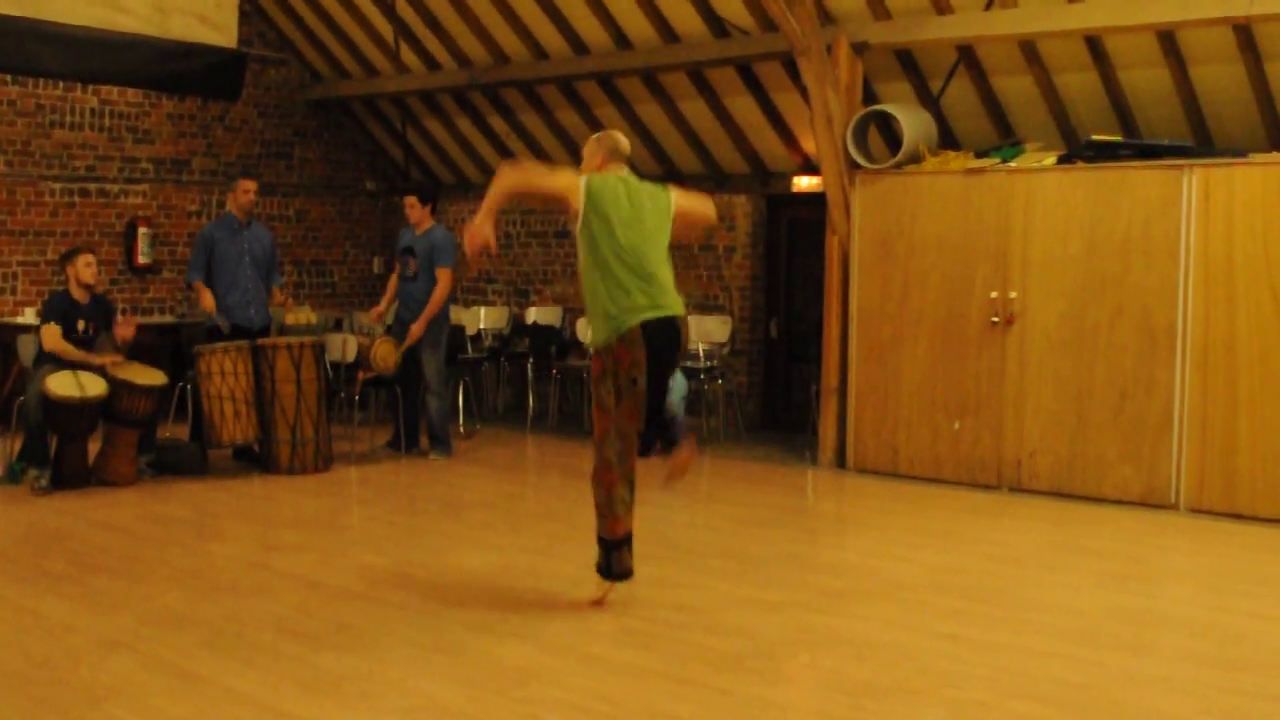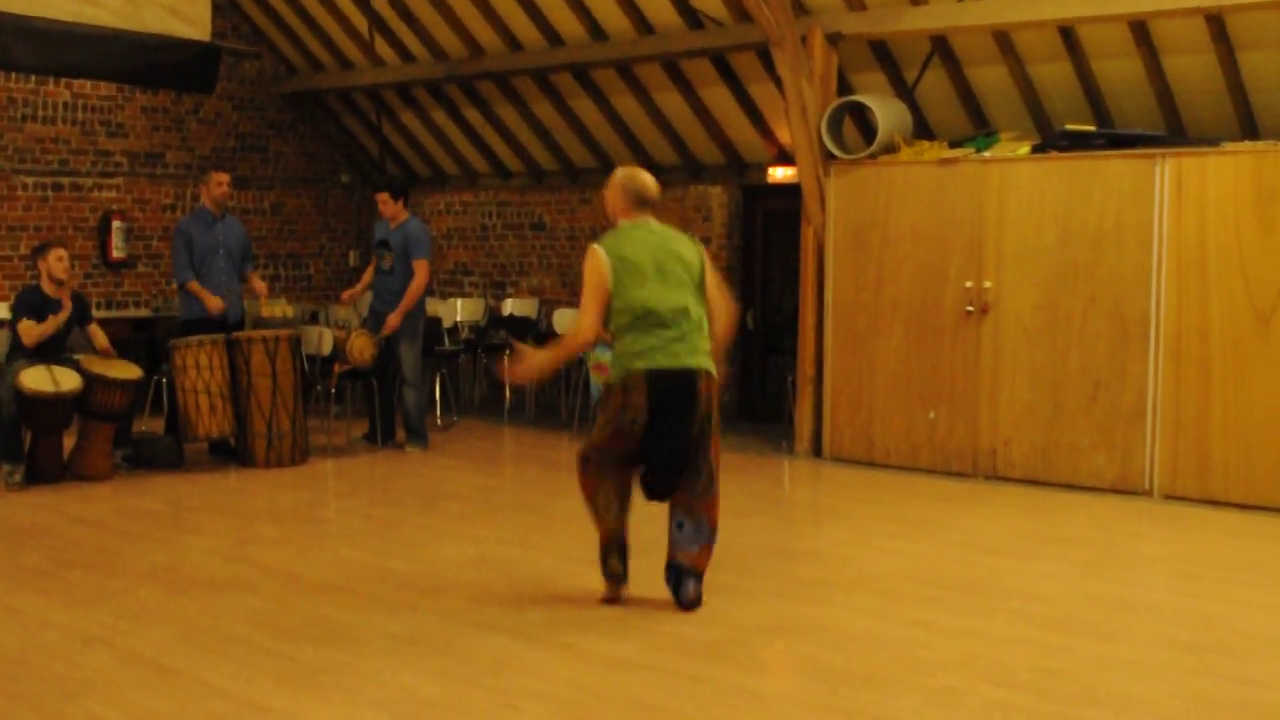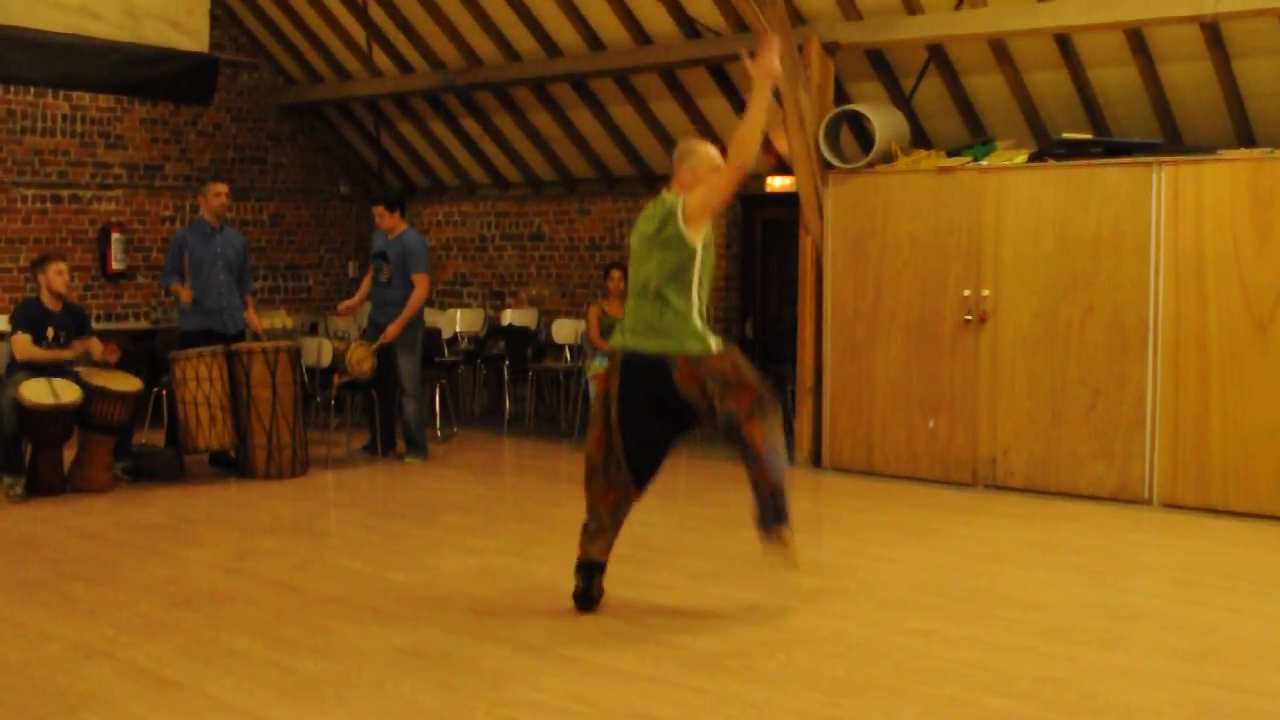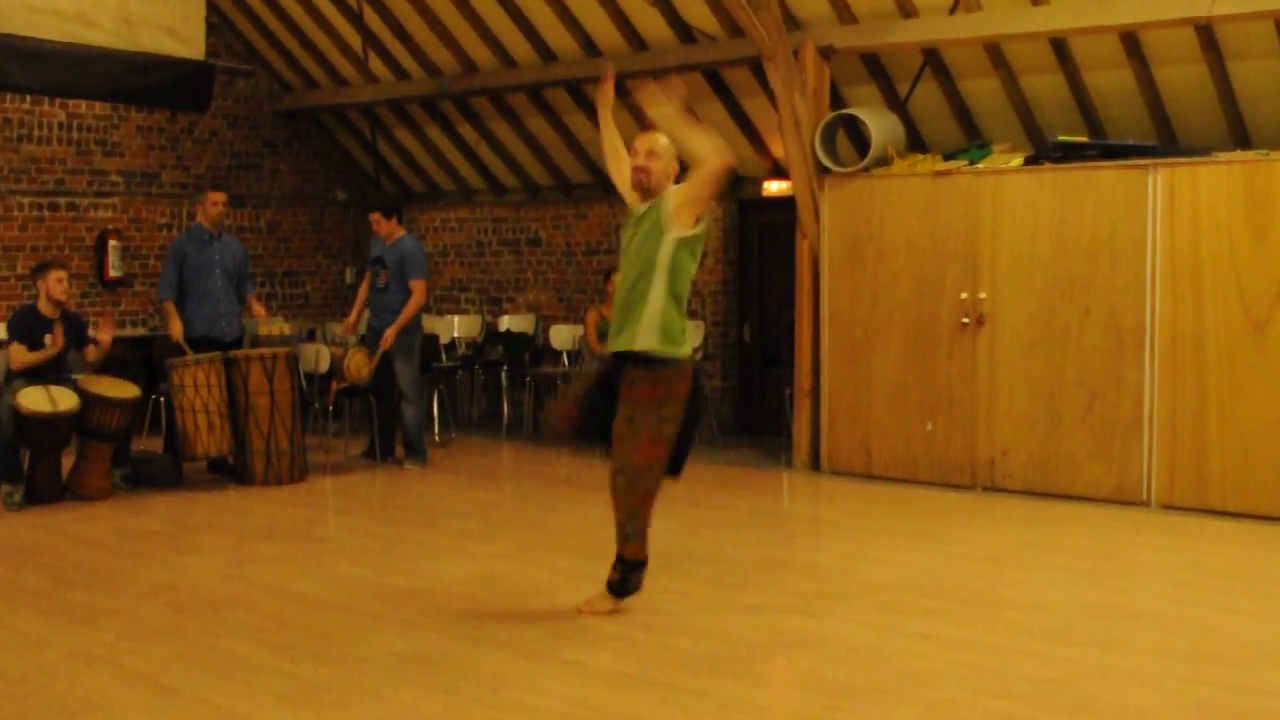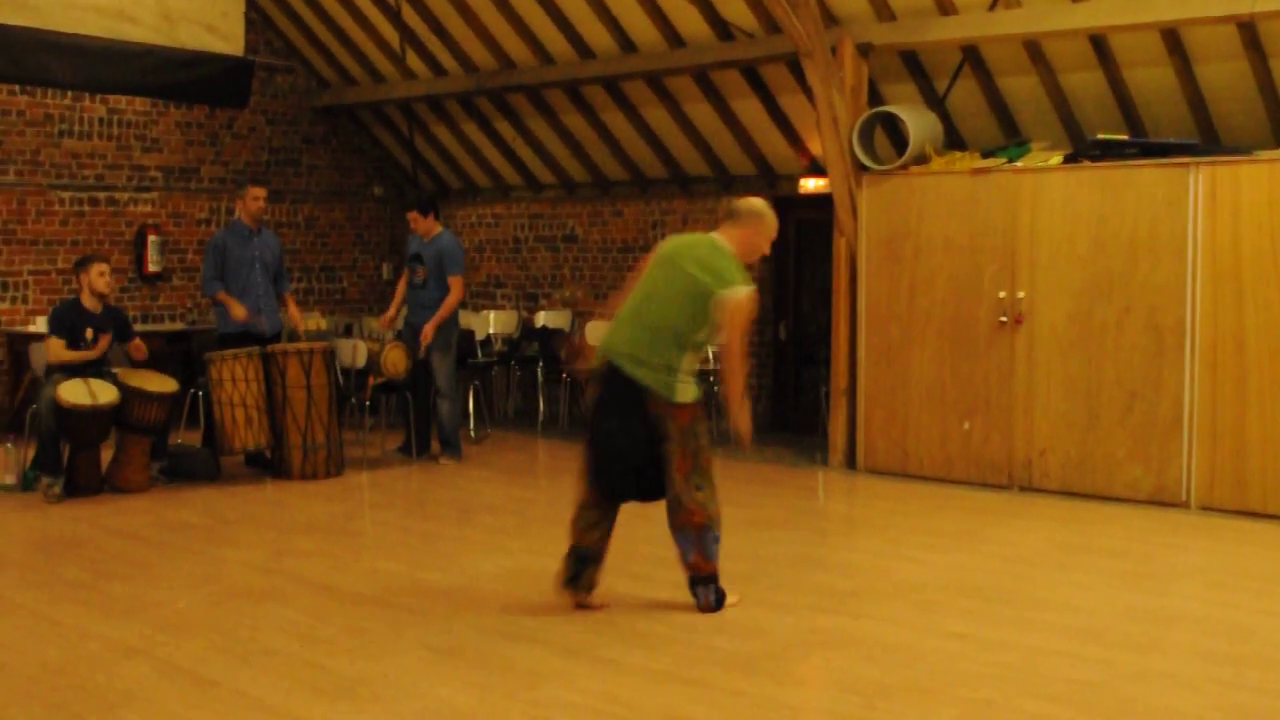
dt=0.5s
person 1, frame 1
left shoulder: (584, 187)
right shoulder: (659, 196)
left elbow: (515, 176)
right elbow: (707, 212)
left wrist: (483, 217)
left hip: (622, 330)
right hip: (669, 322)
left knee: (615, 448)
left ankle: (615, 563)
right ankle: (674, 440)
person 1, frame 2
left shoulder: (603, 252)
right shoulder: (689, 247)
left elbow: (588, 330)
right elbow: (724, 314)
left wrist: (542, 362)
left hip: (639, 377)
right hip: (695, 374)
left knee: (600, 466)
right knee: (695, 487)
left ankle: (616, 565)
right ankle: (687, 583)
person 1, frame 3
left shoulder: (650, 215)
right shoulder: (688, 209)
right elbow: (741, 161)
right wrist: (762, 84)
left hip: (630, 360)
right hip: (683, 356)
left knee: (613, 477)
right knee: (757, 409)
left ankle: (588, 582)
right ankle: (773, 521)
person 1, frame 4
left shoulder: (684, 205)
right shoulder: (637, 205)
left elbow: (720, 159)
right elbow: (612, 158)
left wrist: (671, 112)
right wrist: (605, 111)
left hip: (656, 359)
right hip: (631, 354)
left knee: (634, 468)
right knee: (569, 417)
left ankle: (624, 578)
person 1, frame 5
left shoulder: (677, 245)
right shoulder: (736, 289)
left elbow: (631, 293)
right elbow: (734, 367)
left wrist: (615, 331)
right wrist: (741, 413)
left hip: (613, 370)
right hip: (663, 388)
left knee: (605, 481)
right knee: (690, 487)
left ankle: (578, 573)
right ankle: (707, 587)
person 2, frame 1
left shoulder: (264, 235)
right shoulder: (211, 233)
left elbow: (272, 273)
right elbow: (194, 271)
left wrist: (278, 295)
right wrist: (203, 292)
left hip: (258, 322)
right hip: (223, 322)
left ankle: (244, 443)
right ankle: (197, 445)
person 2, frame 2
left shoulder: (237, 227)
right shoulder: (186, 226)
left elbow: (245, 262)
right elbow: (181, 270)
left wrist: (254, 280)
right wrist: (205, 297)
left hip: (233, 315)
right hip: (197, 316)
left ankle: (220, 437)
right ankle: (173, 438)
person 2, frame 3
left shoulder: (237, 238)
right shoulder: (184, 238)
right elbow: (169, 276)
left wrist: (250, 310)
right wrist: (180, 290)
left hip: (232, 326)
right hip: (198, 327)
left ankle: (220, 449)
right ankle: (173, 451)
person 2, frame 4
left shoulder: (235, 245)
right shoulder: (182, 245)
left elbow: (244, 282)
right elbow: (167, 286)
left wrist: (253, 304)
right wrist: (173, 318)
left hip: (230, 333)
right hip: (195, 334)
left ankle: (219, 456)
right ankle: (171, 457)
person 2, frame 5
left shoulder: (272, 240)
right shoulder: (222, 240)
right elbow: (210, 282)
left wrist: (289, 306)
right wrist: (232, 305)
left hip: (268, 327)
right hip: (233, 330)
left ankle: (256, 449)
right ankle: (210, 451)
person 3, frame 1
left shoulder: (441, 238)
right shoulder: (404, 235)
left elbow: (444, 285)
left wrist: (423, 322)
right wrist: (384, 305)
left hip: (430, 323)
right hip: (403, 319)
left knee: (433, 383)
right knee: (402, 381)
left ankle: (440, 443)
right ankle: (405, 439)
person 3, frame 2
left shoulder: (416, 230)
right shoulder: (380, 228)
left elbow: (421, 277)
left wrist: (399, 313)
right wrist: (357, 290)
left hip: (406, 315)
right hip: (378, 312)
left knee: (410, 376)
right knee: (378, 373)
left ankle: (416, 436)
right ankle: (381, 431)
person 3, frame 3
left shoulder: (413, 242)
right shoulder: (378, 238)
left elbow: (421, 289)
left wrist: (399, 324)
right wrist: (355, 301)
left hip: (404, 326)
right hip: (376, 322)
left knee: (408, 386)
right knee: (379, 384)
left ankle: (416, 447)
right ankle: (381, 442)
person 3, frame 4
left shoulder: (411, 248)
right shoulder: (376, 244)
left elbow: (419, 295)
left wrist: (395, 329)
right wrist: (355, 313)
left hip: (403, 332)
right hip: (375, 328)
left knee: (408, 392)
right knee: (377, 389)
left ankle: (415, 453)
right ankle: (381, 448)
person 3, frame 5
left shoulder: (448, 244)
right shoulder: (413, 240)
left elbow: (456, 291)
left wrist: (433, 324)
right wrist: (394, 310)
left hip: (440, 327)
right hip: (412, 324)
left knee: (443, 387)
right knee: (413, 385)
left ankle: (450, 448)
right ankle: (416, 443)
person 4, frame 1
left shoulder: (101, 303)
right shoulder: (56, 301)
left elbow: (118, 340)
right elbow: (50, 343)
left wrist: (125, 338)
right wrist: (94, 359)
left hip: (88, 368)
right hip: (53, 366)
right knee: (35, 396)
left ankle: (141, 454)
right ankle: (36, 466)
person 4, frame 2
left shoulder: (75, 298)
right shoulder: (27, 297)
left elbow: (93, 330)
right elbow: (29, 338)
left wrist: (105, 349)
right wrist: (62, 315)
left hip: (60, 361)
right hip: (26, 362)
person 4, frame 3
left shoulder: (75, 312)
right shoulder: (25, 310)
left elbow: (92, 343)
right elbow: (21, 353)
left wrist: (104, 355)
right wrist: (65, 353)
left hip: (61, 374)
right hip: (26, 374)
person 4, frame 4
left shoulder: (73, 320)
right shoulder: (22, 317)
left elbow: (90, 356)
left wrist: (103, 345)
right wrist: (53, 349)
left hip: (59, 381)
right hip: (24, 382)
left ankle: (115, 467)
person 4, frame 5
left shoulder: (115, 315)
right shoulder: (65, 311)
left elbow: (134, 347)
right elbow: (53, 356)
left wrist: (140, 352)
right wrist: (93, 353)
left hip: (99, 375)
right hip: (65, 376)
right knee: (47, 403)
right ankle: (50, 474)
